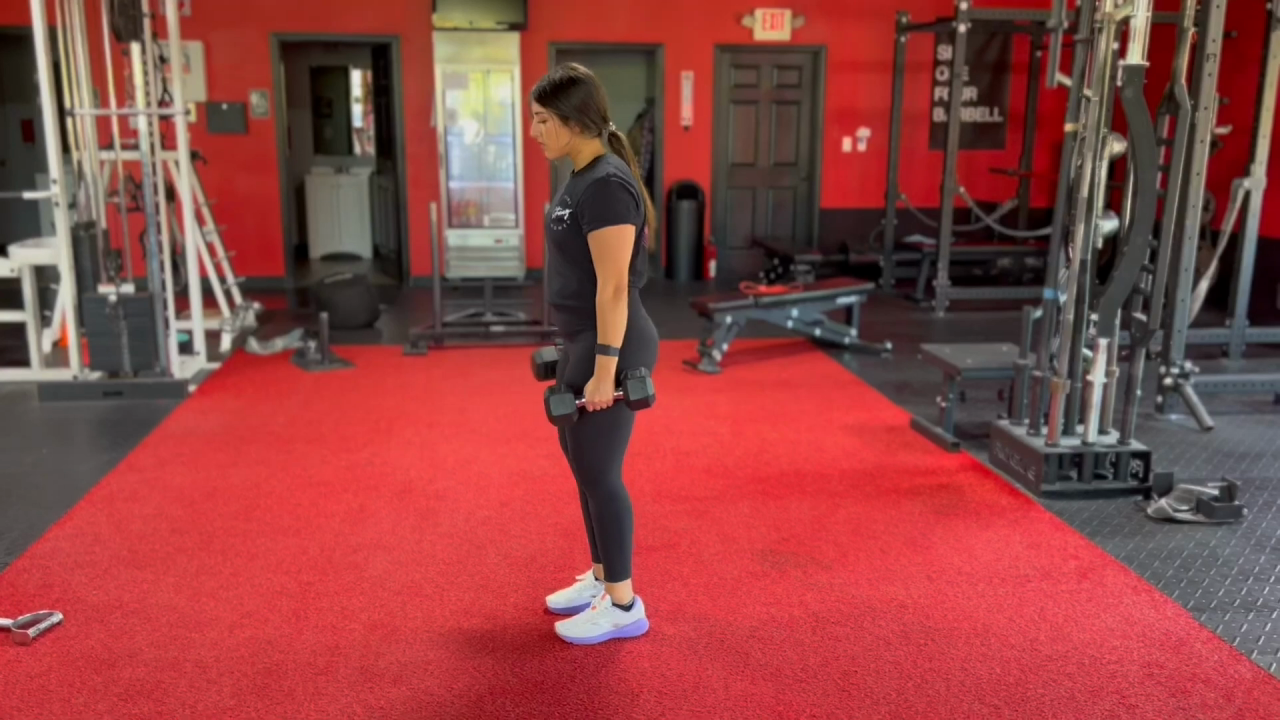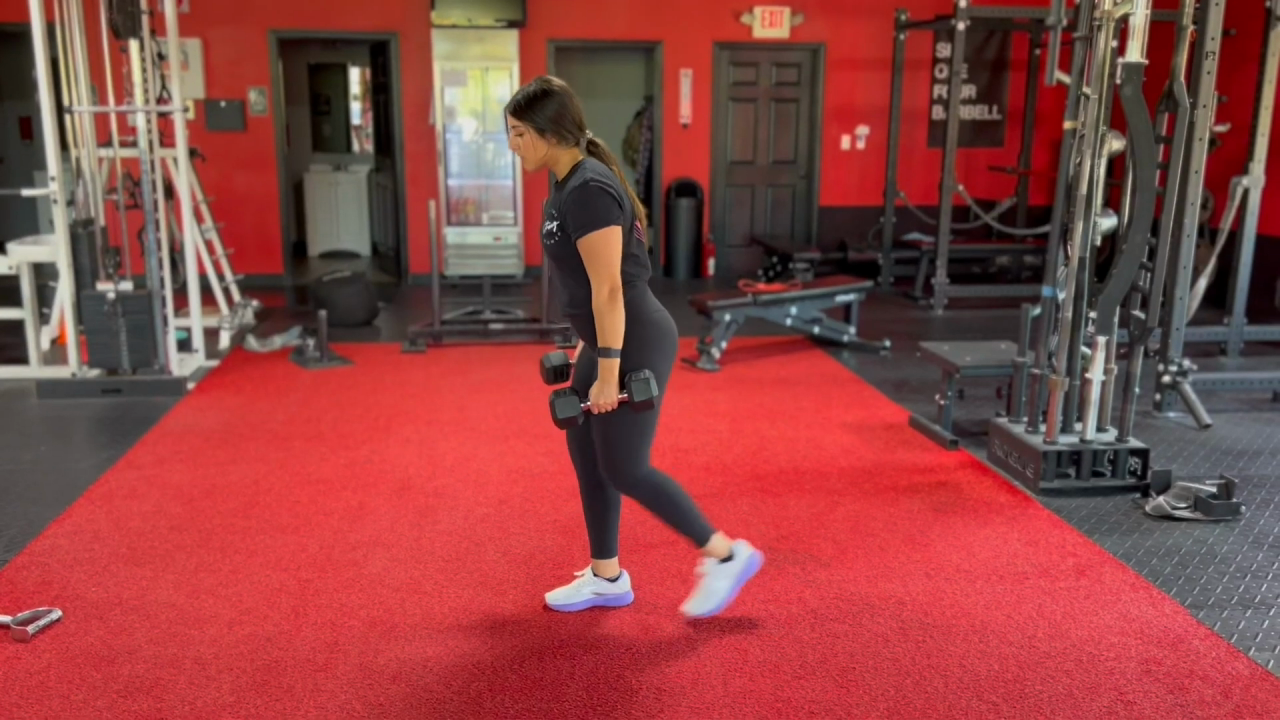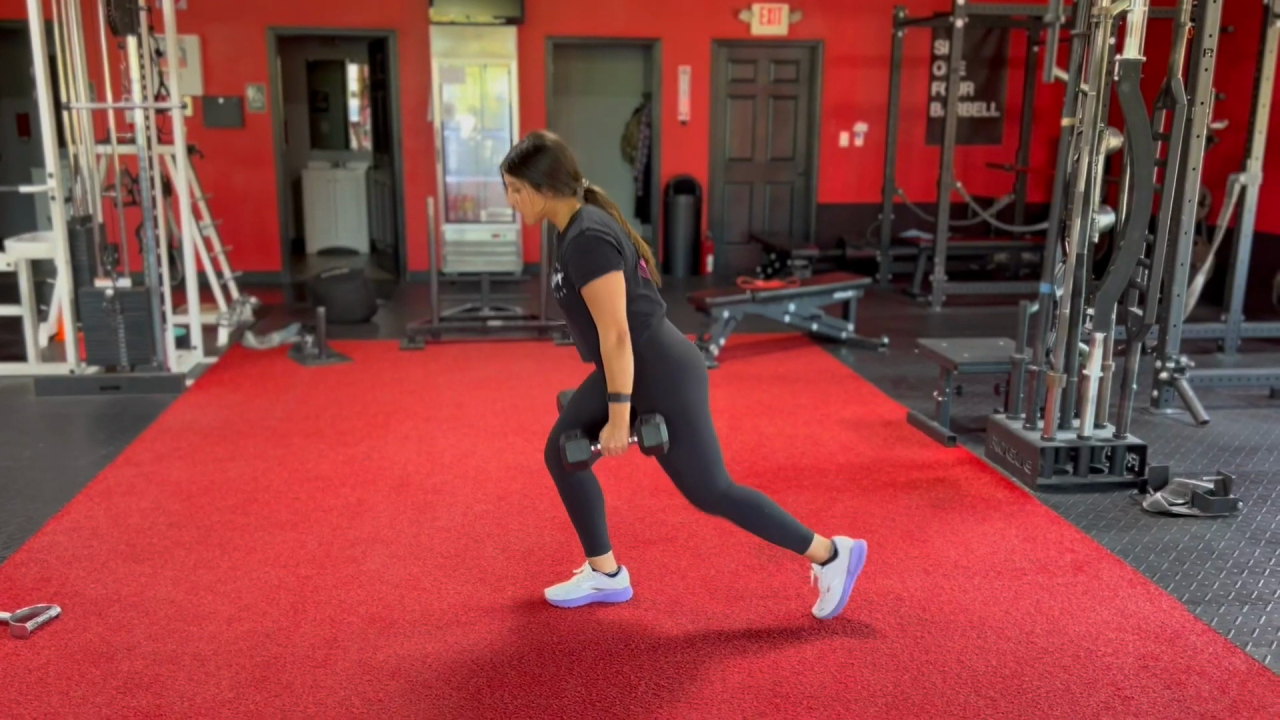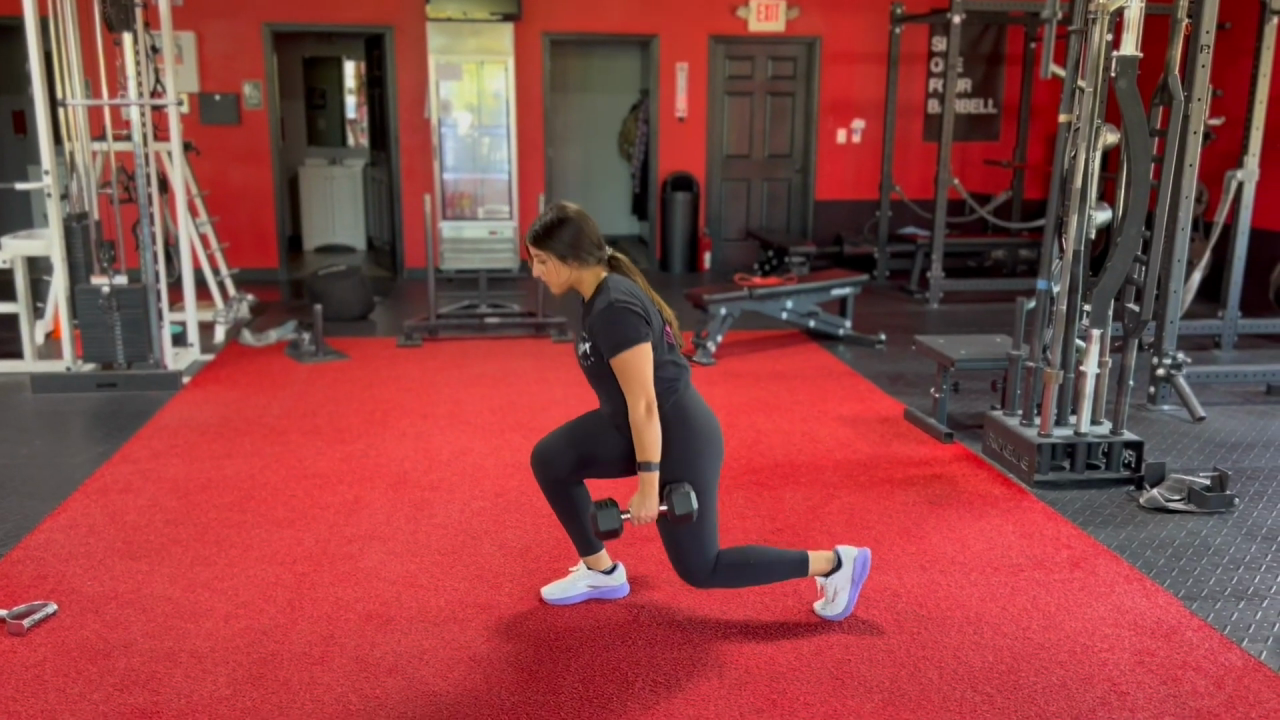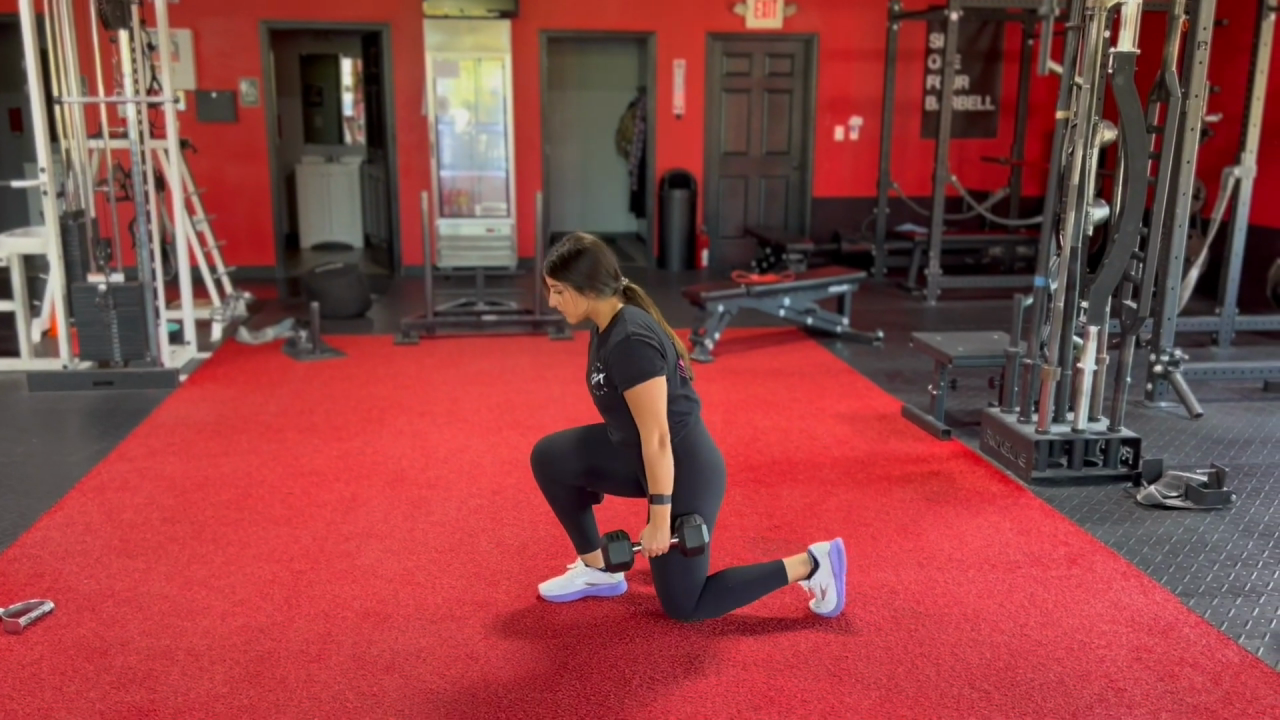
dt=0.3s
person 1, frame 1
left shoulder: (607, 184)
right shoulder: (585, 176)
left elbow: (615, 287)
left wrist: (604, 371)
left hip: (611, 343)
right hip: (586, 340)
left knee: (596, 470)
right knee: (584, 462)
left ankle: (622, 606)
right ankle: (604, 577)
person 1, frame 2
left shoulder: (587, 190)
right shoulder: (570, 184)
left elbow: (609, 289)
left wrist: (608, 372)
right wrist: (593, 353)
left hip: (636, 342)
right hip: (609, 339)
left knee: (624, 467)
right knee: (586, 454)
left ankle: (726, 555)
right ankle: (607, 577)
person 1, frame 3
left shoulder: (587, 239)
right shoulder: (579, 228)
left elbow: (616, 334)
left wrist: (618, 417)
right wrist: (606, 396)
left hip: (661, 373)
right hip: (633, 368)
left knee: (708, 490)
right knee: (562, 455)
left ankle: (833, 554)
right ankle: (605, 575)
person 1, frame 4
left shoulder: (615, 309)
right shoulder: (601, 294)
left elbow: (644, 404)
left wrist: (648, 484)
right wrist: (619, 448)
left hip: (680, 437)
right hip: (650, 428)
left knee: (698, 568)
right knee: (550, 460)
left ankle: (835, 564)
right ankle: (601, 571)
person 1, frame 5
left shoulder: (630, 342)
right shoulder: (611, 326)
left elbow: (657, 437)
left wrist: (659, 517)
right wrist: (599, 471)
left hip: (684, 470)
right hip: (647, 456)
left knee: (683, 605)
right knee: (550, 458)
left ankle: (811, 564)
right ankle: (597, 569)
